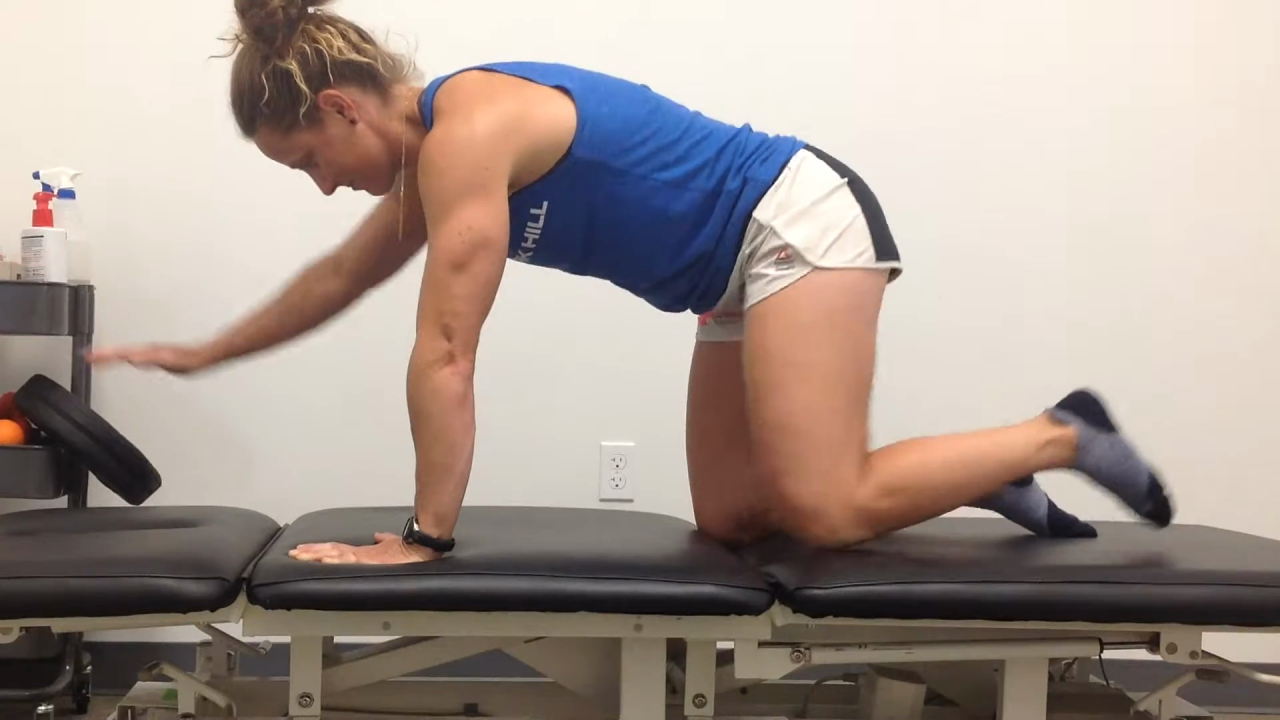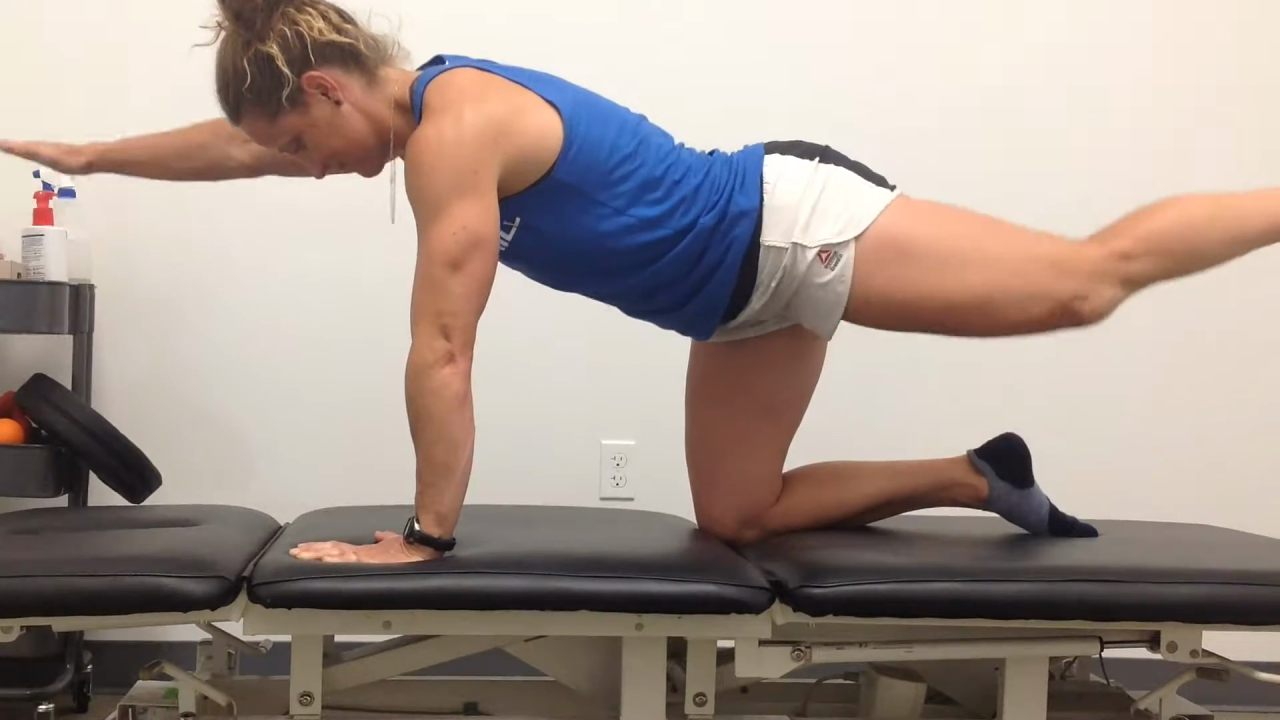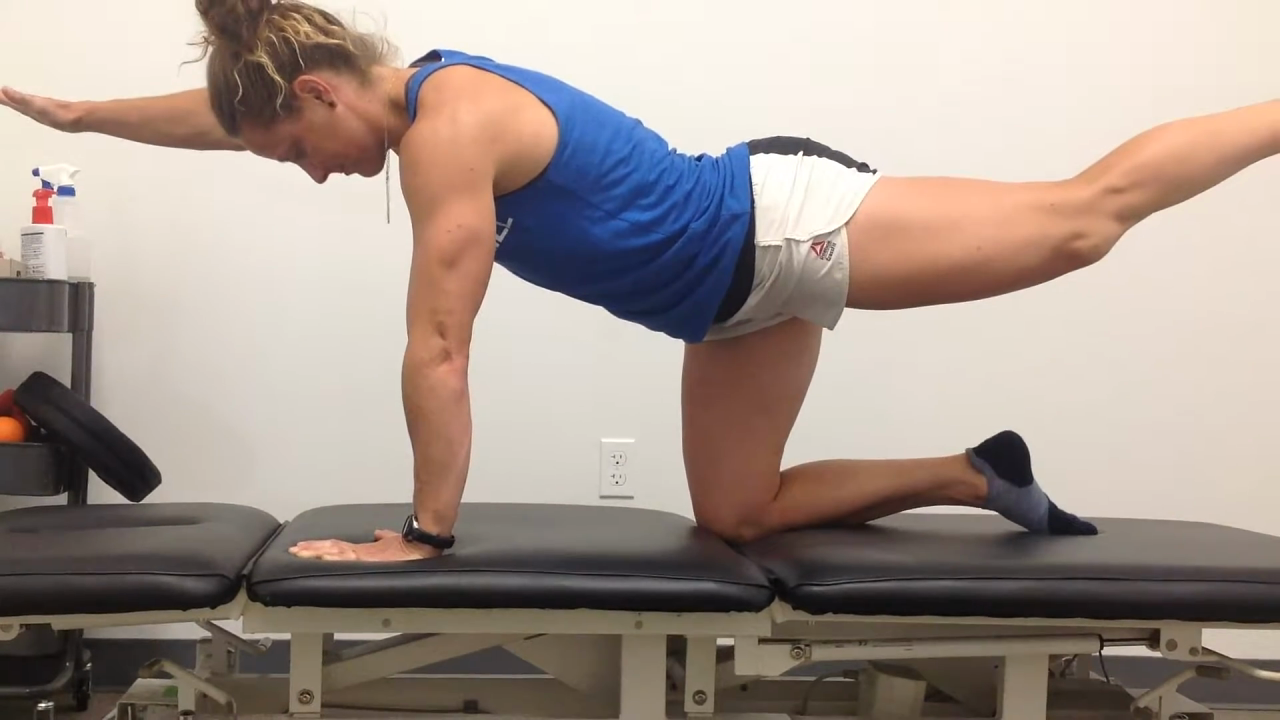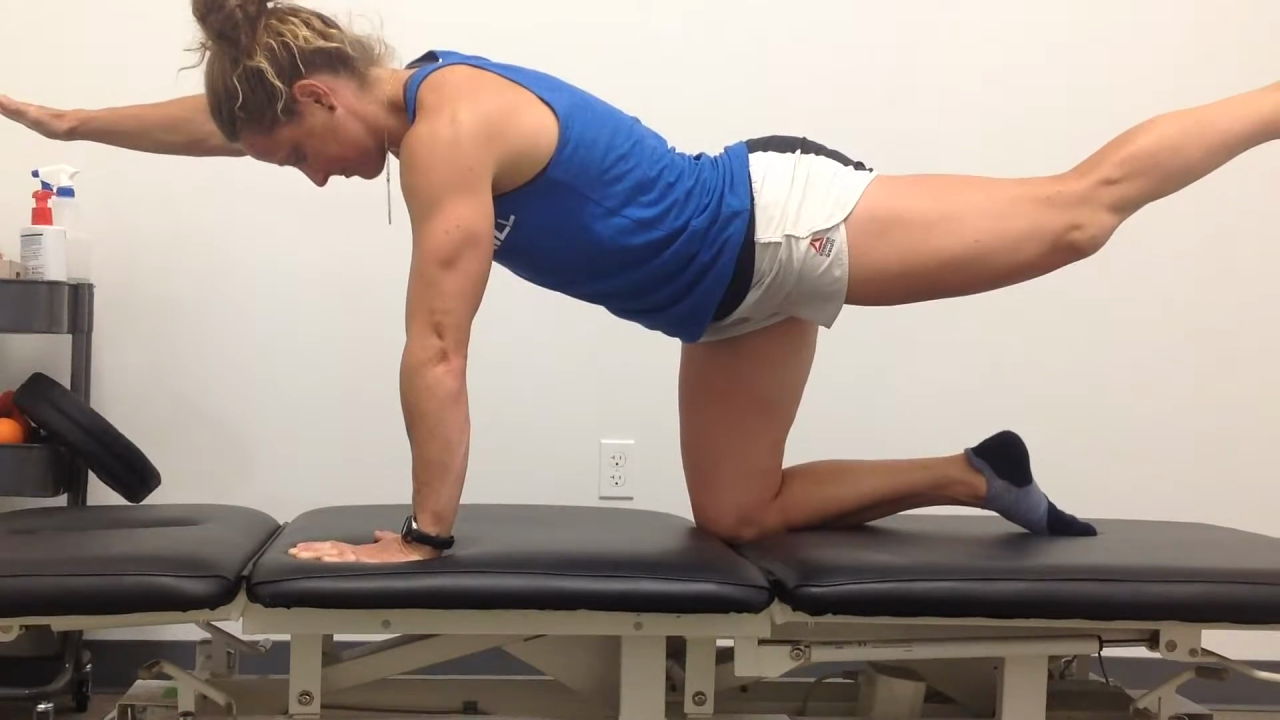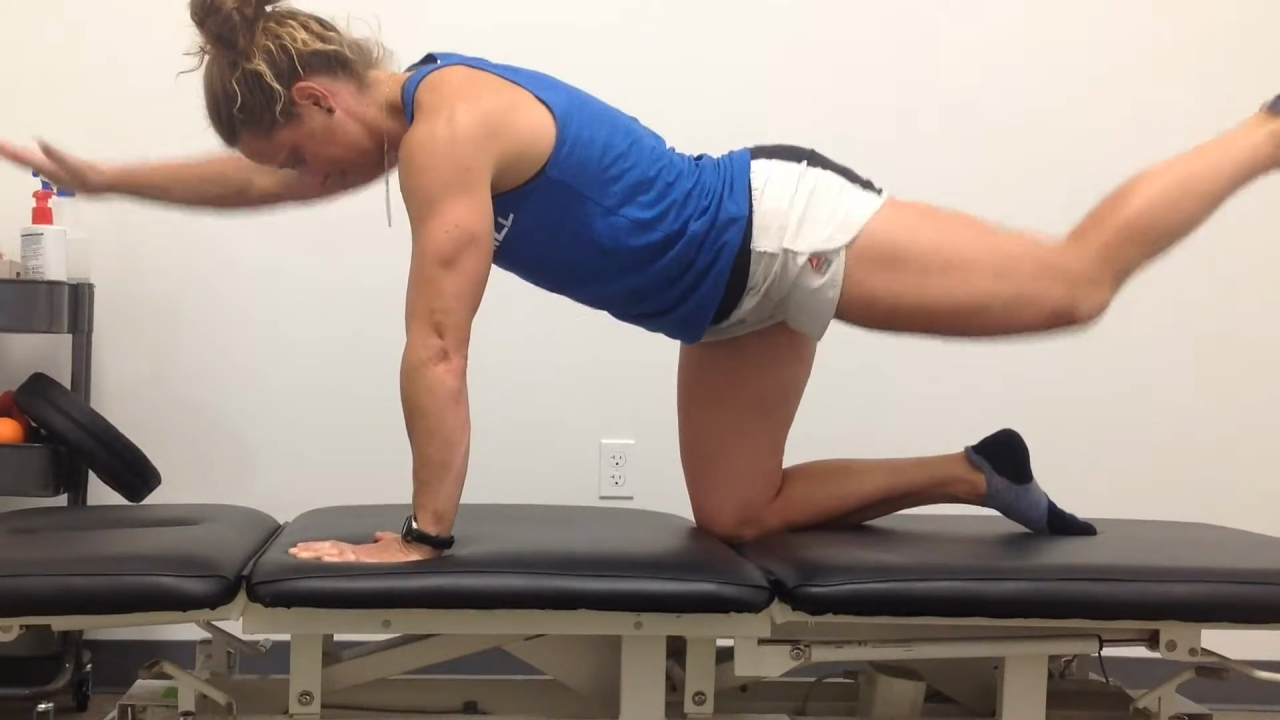
dt=0.7s
person 1, frame 1
left shoulder: (466, 132)
right shoulder: (437, 153)
left elbow: (445, 357)
right elbow: (338, 279)
left wrist: (424, 533)
right wrist: (199, 353)
left hip: (797, 219)
right hip: (744, 262)
left knee: (829, 514)
right knee: (732, 518)
left ankle: (1063, 432)
right ankle: (984, 477)
person 1, frame 2
left shoulder: (452, 131)
right shoulder: (423, 103)
left elbow: (441, 356)
right elbow: (236, 146)
left wrist: (427, 533)
left hip: (793, 226)
right hip: (747, 283)
left knee: (1087, 277)
right knee: (739, 516)
right ankle: (980, 479)
person 1, frame 3
left shoulder: (445, 128)
left elbow: (437, 352)
right elbow: (224, 114)
left wrist: (426, 532)
left hip: (784, 221)
right hip: (741, 281)
left knee: (1082, 214)
right knee: (740, 516)
right ankle: (980, 477)
person 1, frame 4
left shoulder: (447, 128)
left elbow: (435, 352)
right elbow: (226, 117)
left wrist: (425, 532)
left hip: (782, 220)
right hip: (739, 283)
left knee: (1078, 206)
right knee: (738, 517)
right ankle: (978, 478)
person 1, frame 5
left shoulder: (444, 127)
right shoulder: (404, 117)
left elbow: (436, 355)
right elbow: (267, 181)
left wrist: (424, 533)
right wrist: (103, 177)
left hip: (785, 224)
right hip: (736, 282)
left knee: (1070, 276)
right knee: (738, 515)
right ankle: (978, 474)
